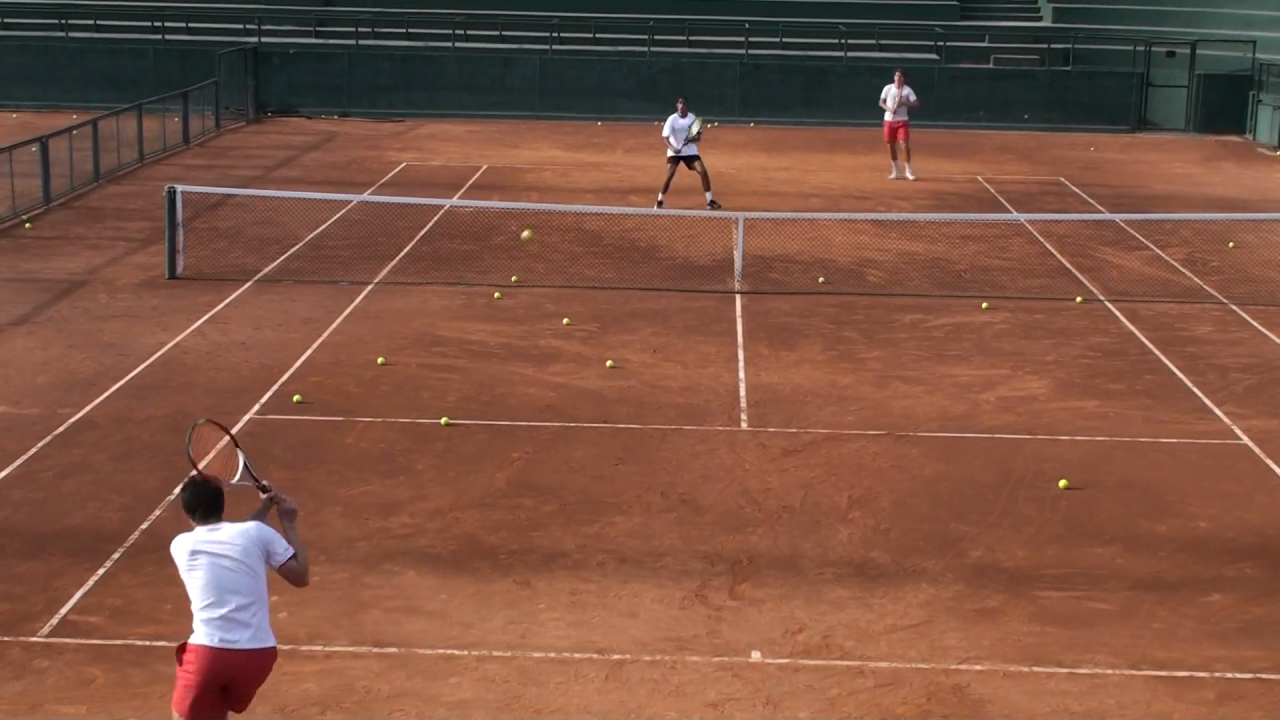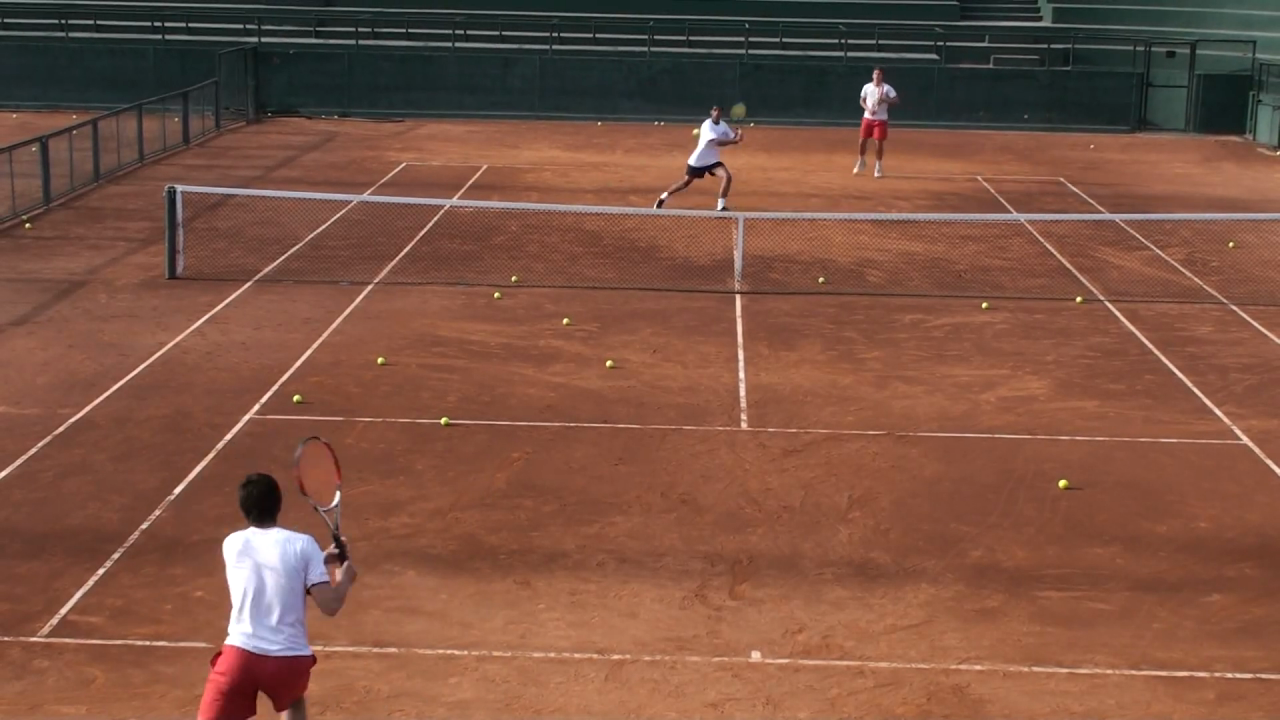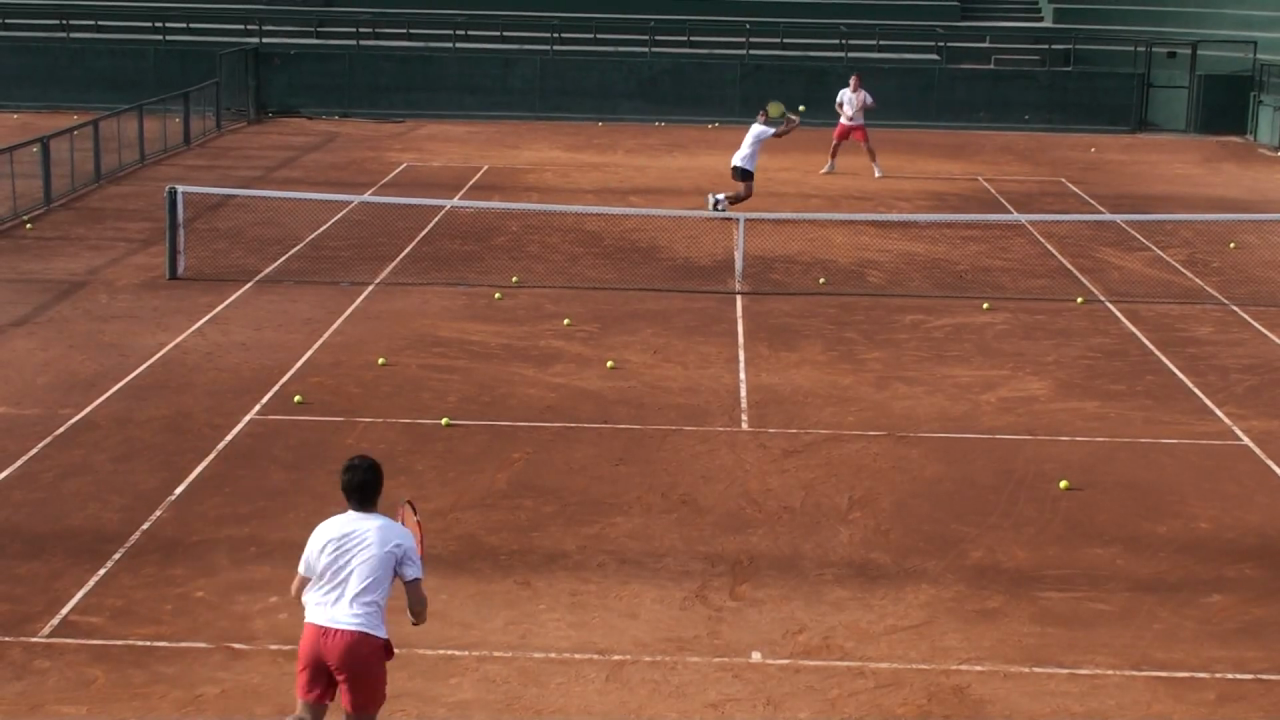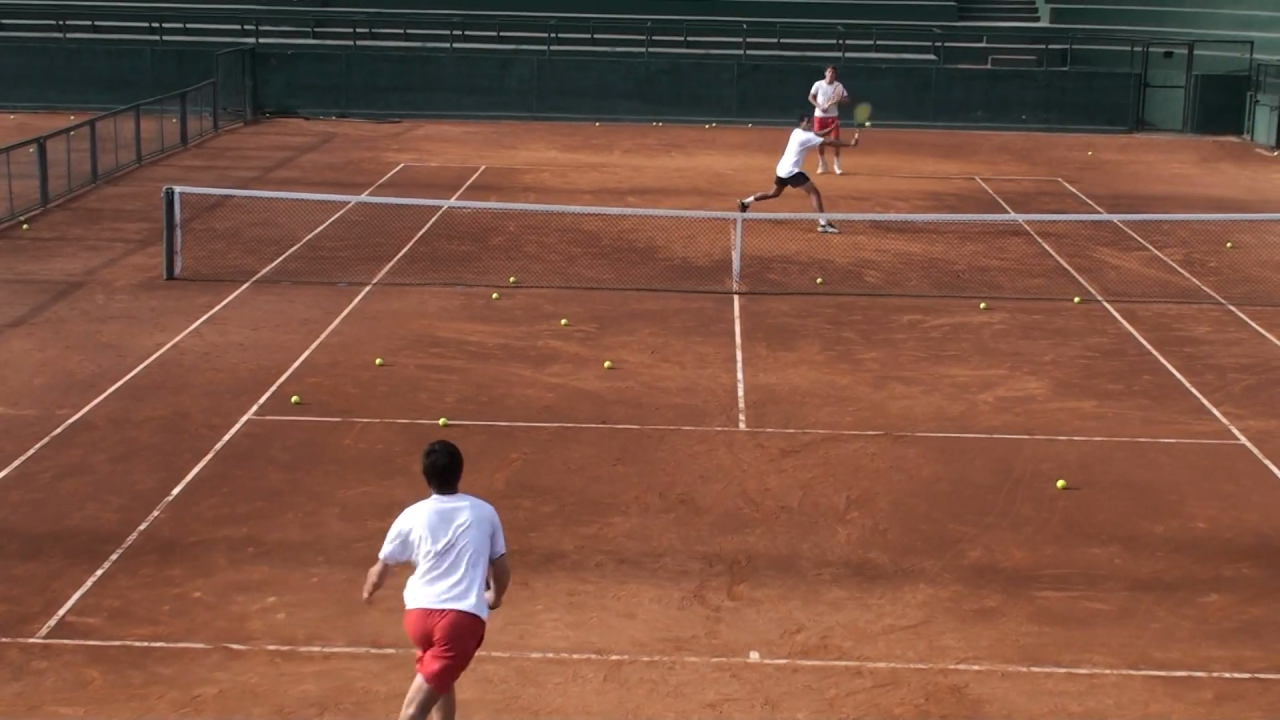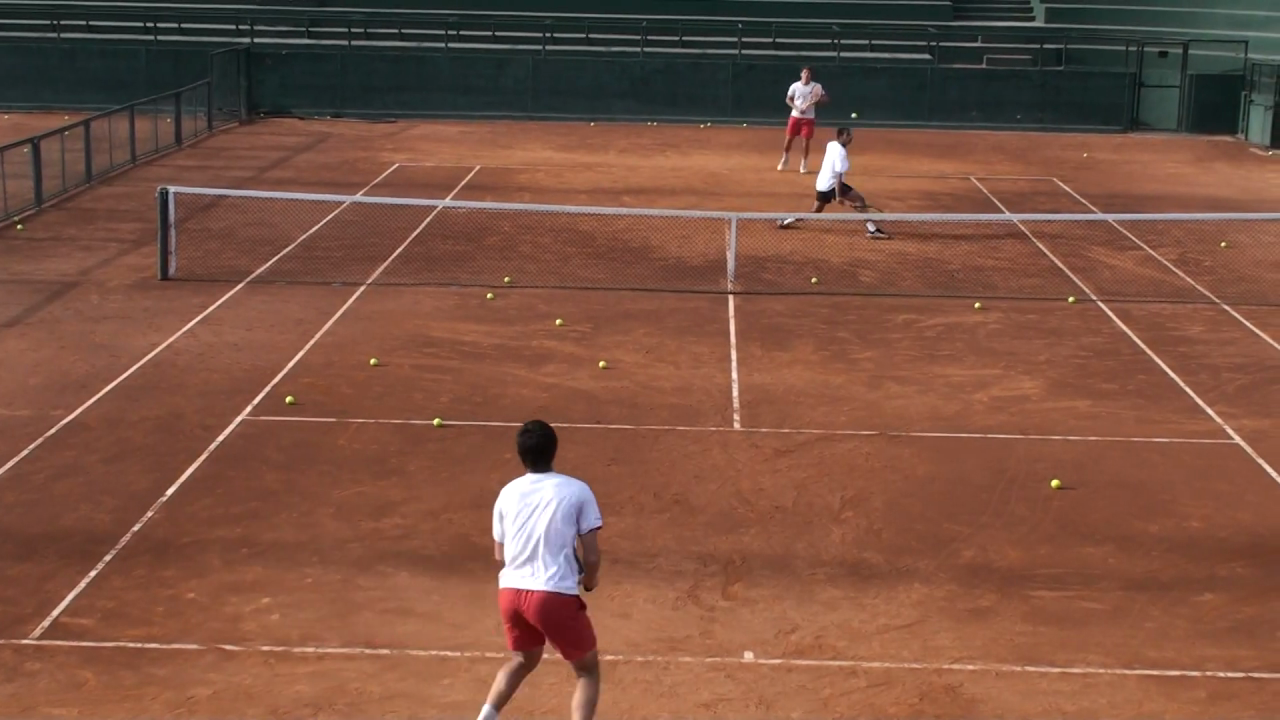
dt=0.2s
person 1, frame 1
left shoulder: (180, 546)
right shoulder: (257, 532)
right elbow: (300, 577)
left wrist: (261, 511)
right wrist: (289, 522)
left hip: (207, 652)
right hip: (257, 654)
person 1, frame 2
left shoulder: (232, 545)
right shoulder: (303, 545)
right elbow: (329, 607)
right wrist: (344, 582)
left hip: (239, 655)
right hip: (289, 660)
person 1, frame 3
left shoulder: (325, 530)
right shoulder: (399, 535)
left elbow: (298, 590)
right elbow: (417, 600)
right wrist: (419, 617)
left hip: (315, 633)
right hip: (361, 640)
person 1, frame 4
left shoulder: (410, 516)
right shoulder: (485, 512)
left elbow: (379, 572)
right elbow: (502, 572)
left wrist: (368, 591)
right wrist: (496, 597)
left hip: (419, 612)
right hip: (463, 618)
left knee: (440, 680)
person 1, frame 5
left shoulder: (507, 493)
right shoulder: (578, 491)
right elbow: (592, 555)
right wrist: (591, 580)
left hip: (512, 593)
right hip: (553, 597)
left knee: (524, 660)
right knee: (588, 673)
